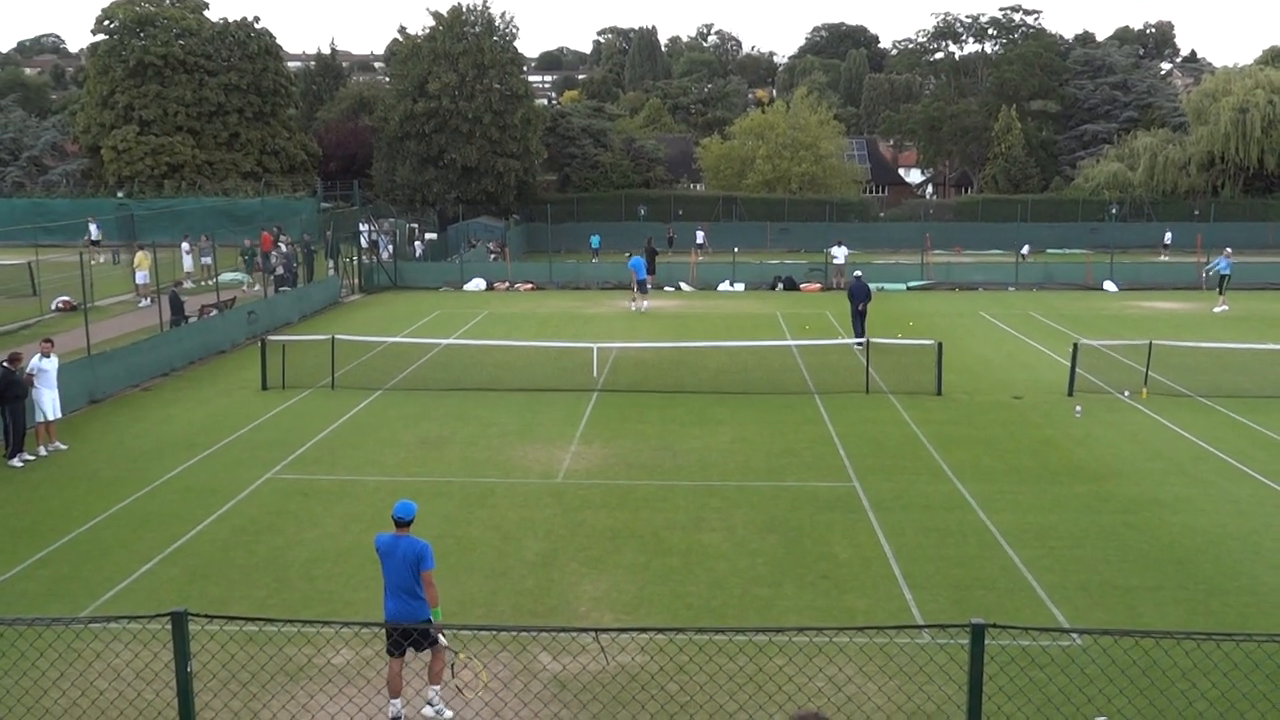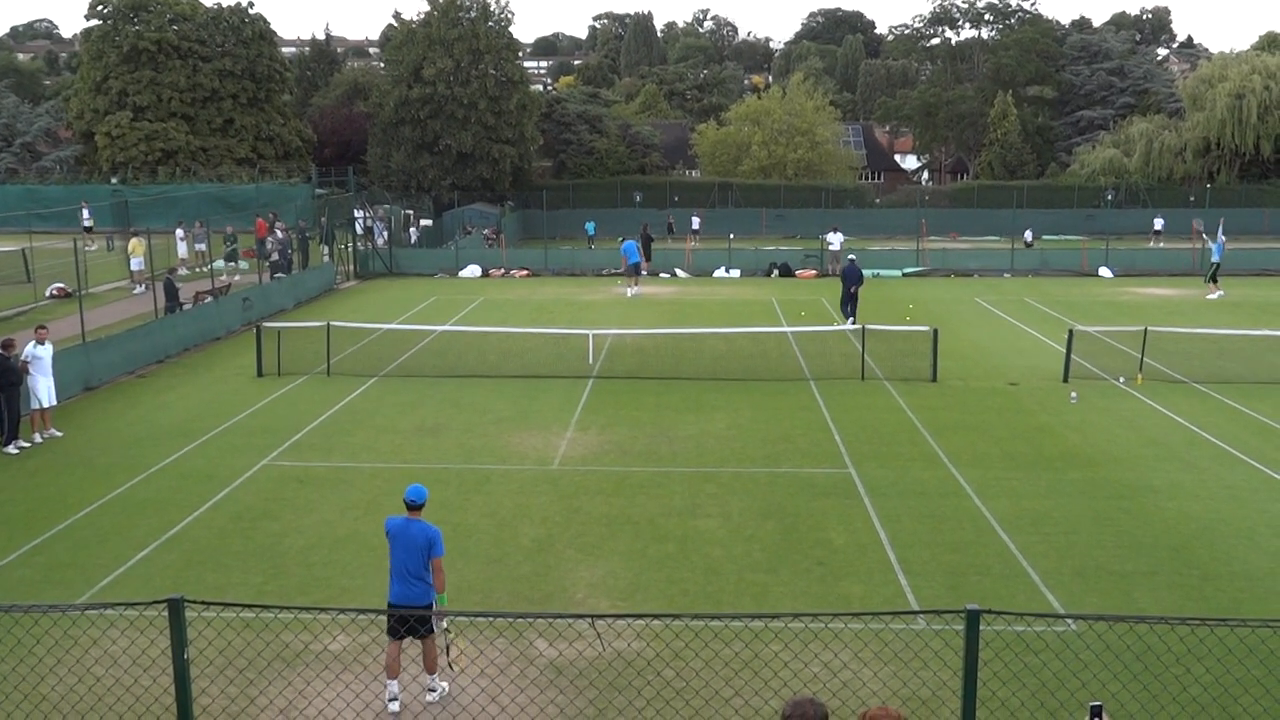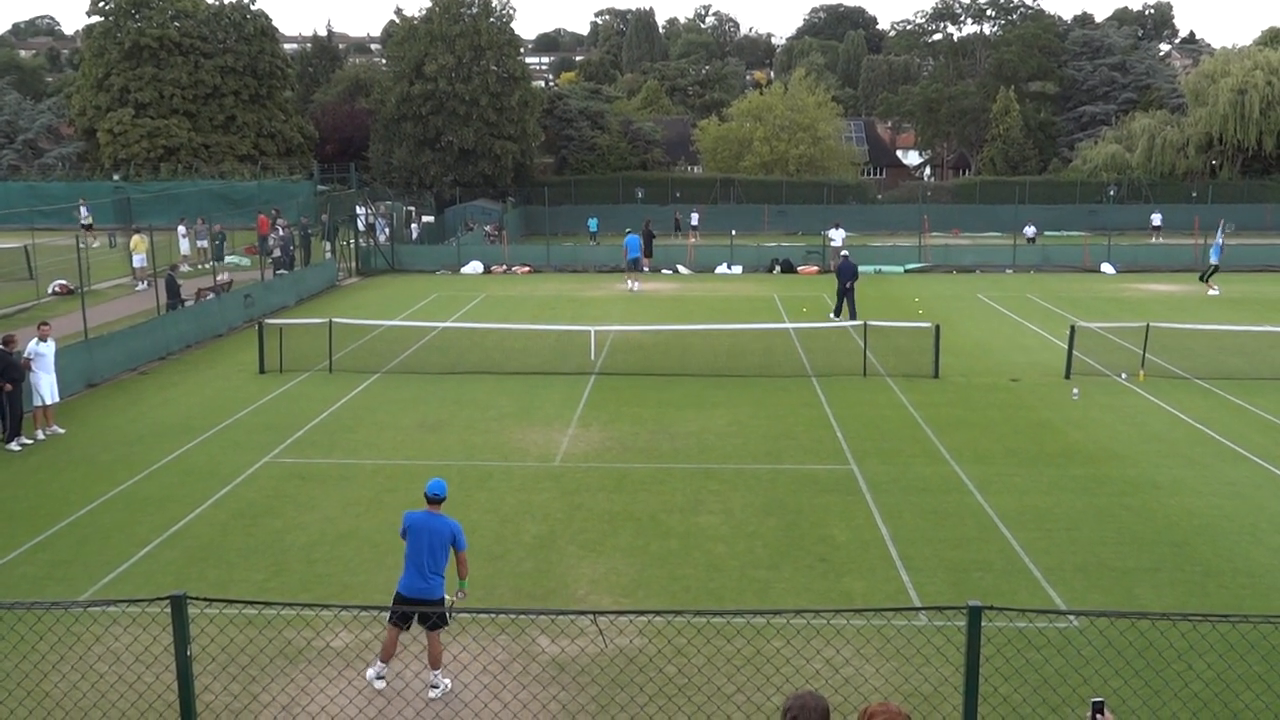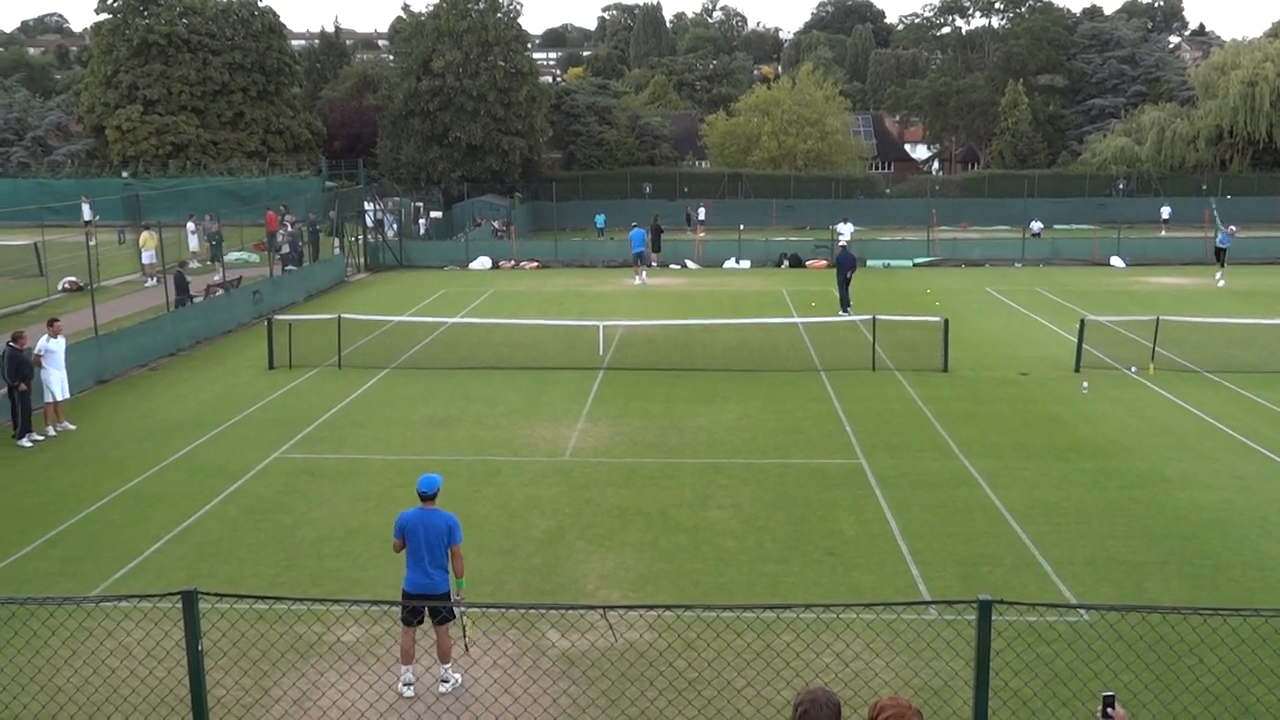
dt=0.4s
person 1, frame 1
left shoulder: (380, 542)
right shoulder: (421, 547)
right elbow: (428, 584)
right wrist: (436, 617)
left hip: (393, 616)
right hip: (419, 614)
left knee: (395, 663)
right knee: (439, 651)
person 1, frame 2
left shoulder: (390, 524)
right shoulder: (432, 532)
right elbow: (437, 570)
right wrist: (441, 601)
left hip: (397, 598)
right hip: (422, 599)
left knee: (394, 645)
right knee: (428, 642)
left ankle: (393, 696)
right ankle: (433, 688)
person 1, frame 3
left shoulder: (410, 518)
right shoulder: (453, 527)
right elbow: (462, 561)
right wrist: (463, 586)
left hip: (407, 589)
right hip: (434, 592)
left knee: (393, 631)
right knee: (434, 637)
left ankle: (378, 674)
right ankle: (436, 684)
person 1, frame 4
left shoulder: (404, 518)
right shoulder: (449, 520)
left elbow: (397, 548)
right elbow: (456, 556)
right wrist: (461, 586)
left hip: (412, 587)
right hip: (439, 587)
left knee: (408, 632)
right knee: (442, 632)
left ankle: (407, 682)
right ankle: (446, 679)
